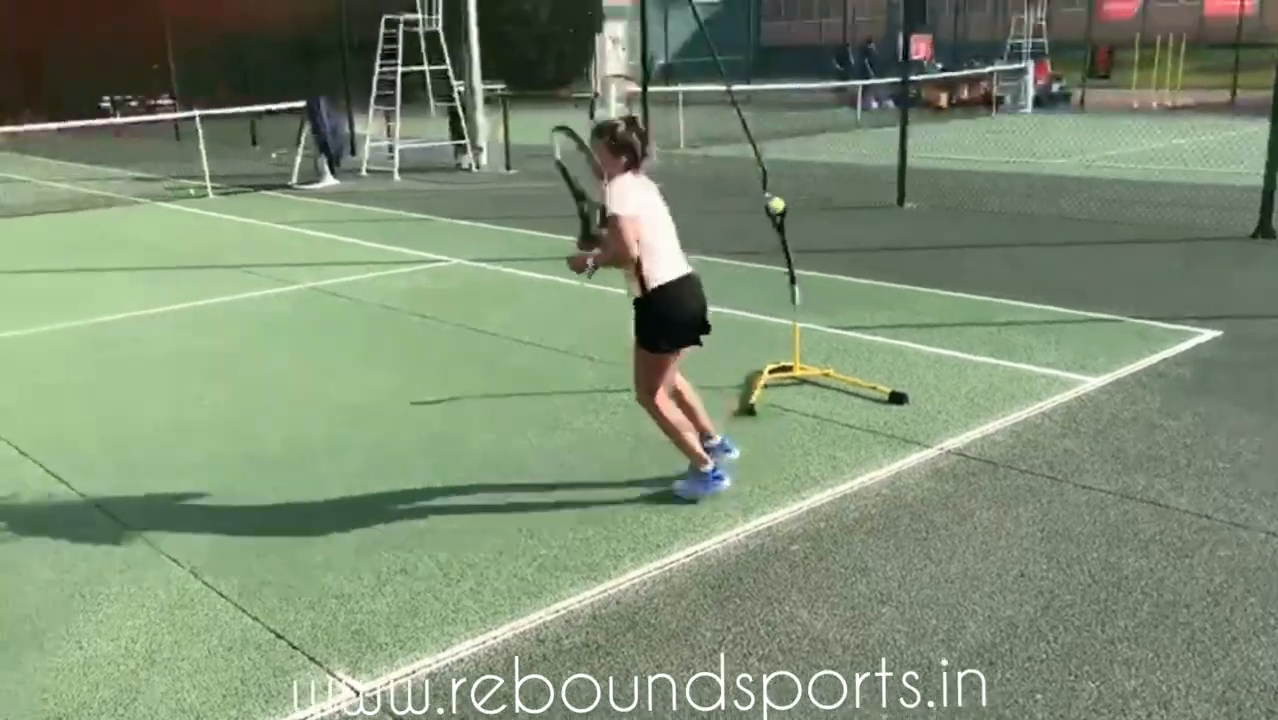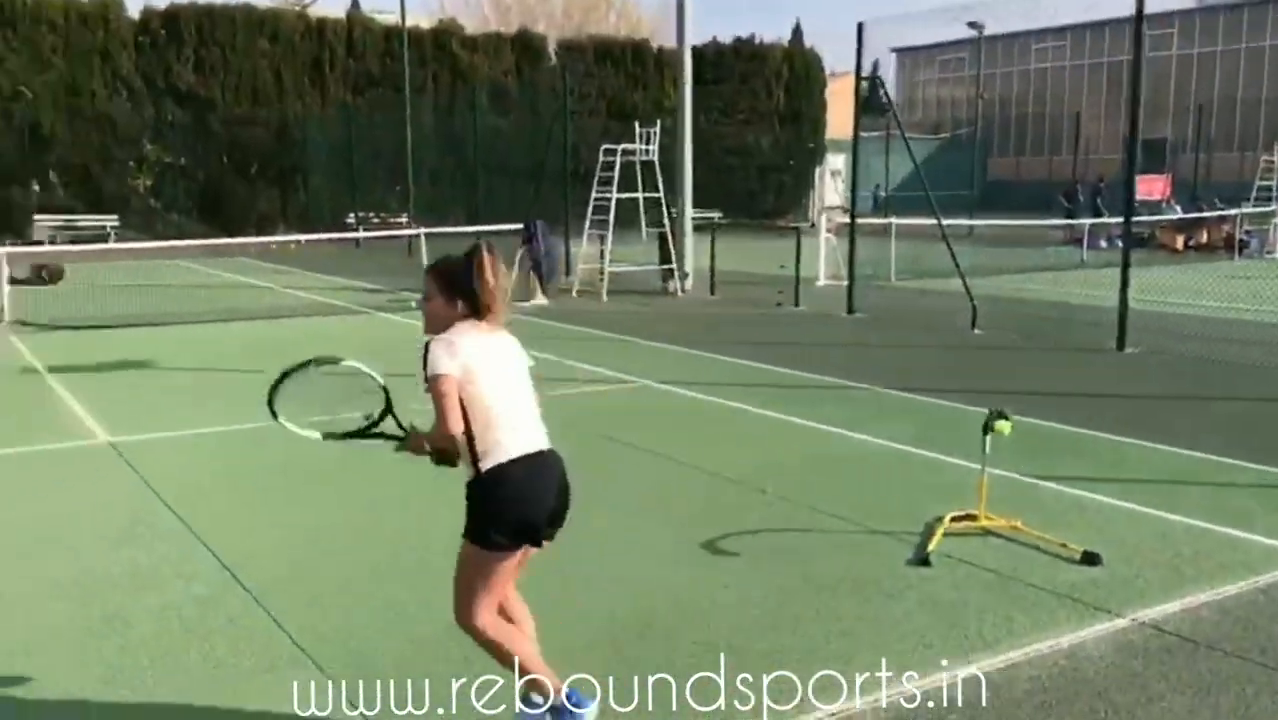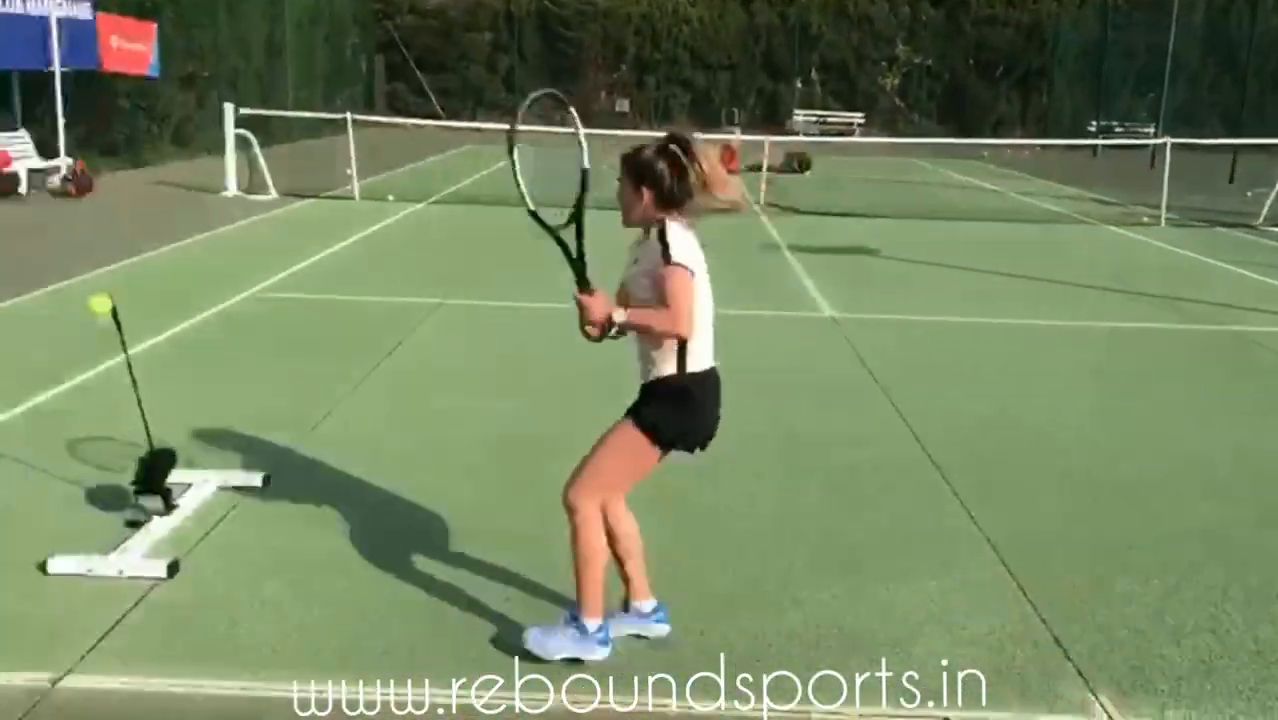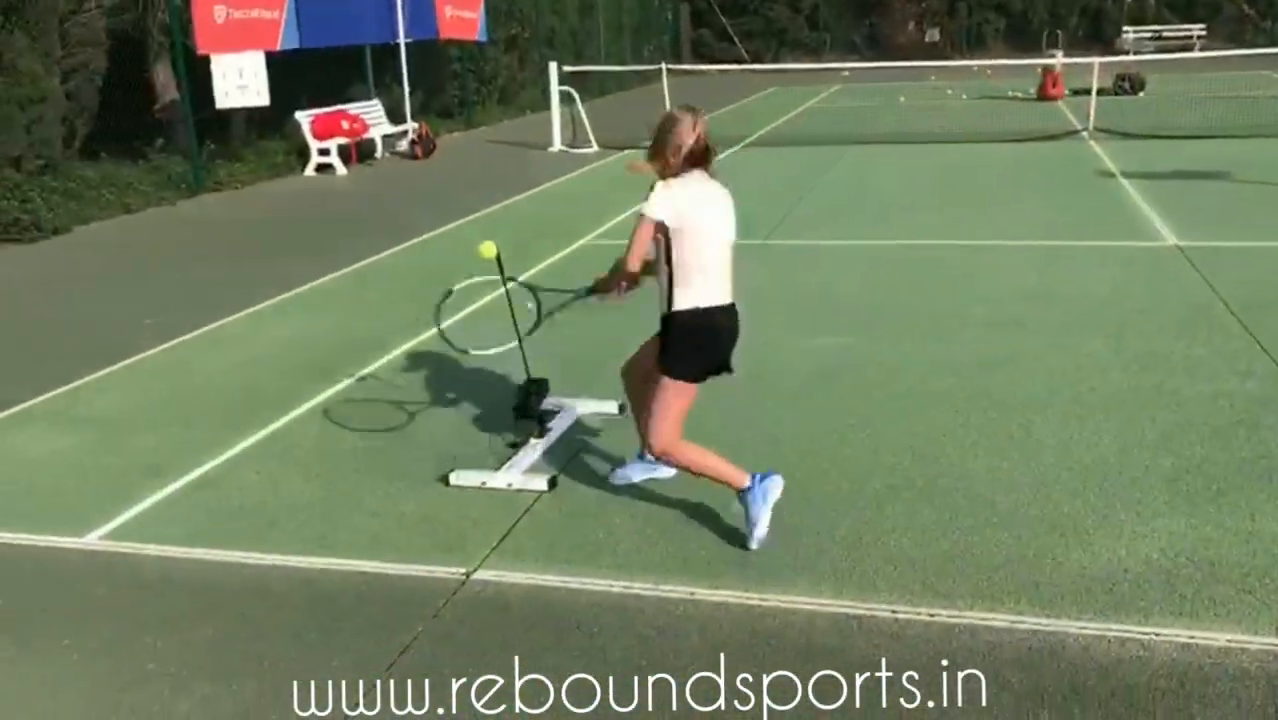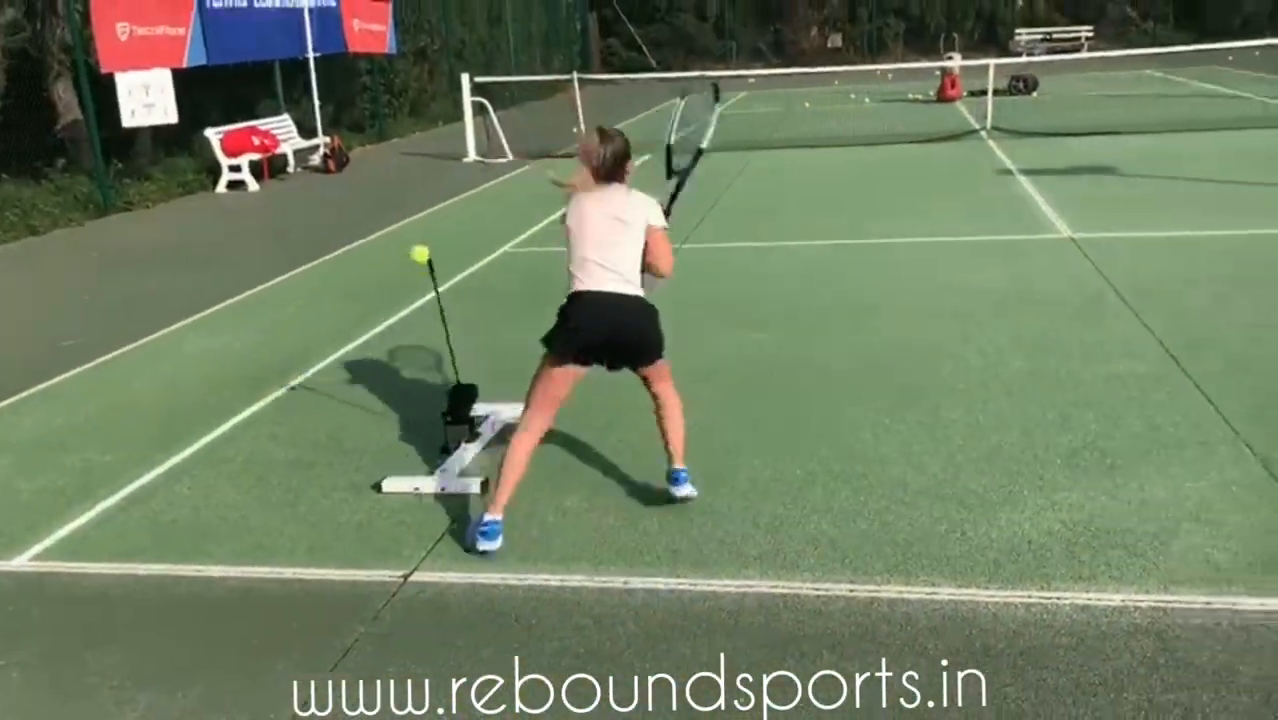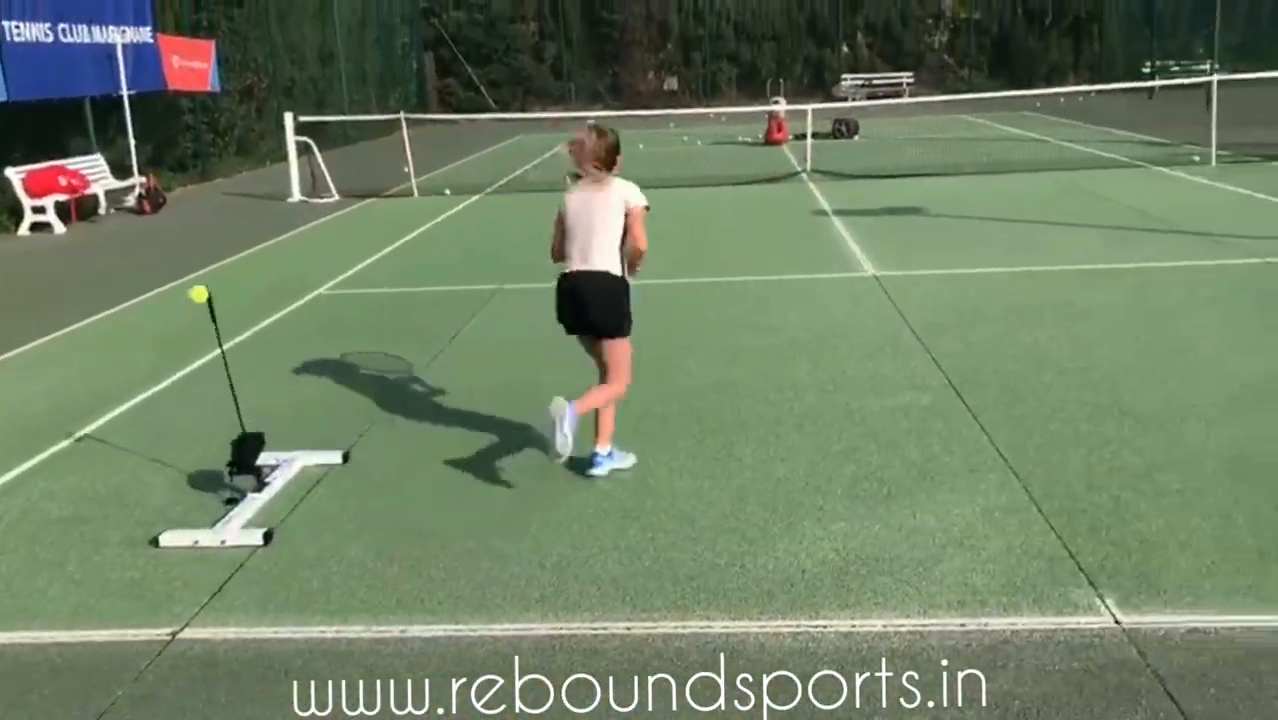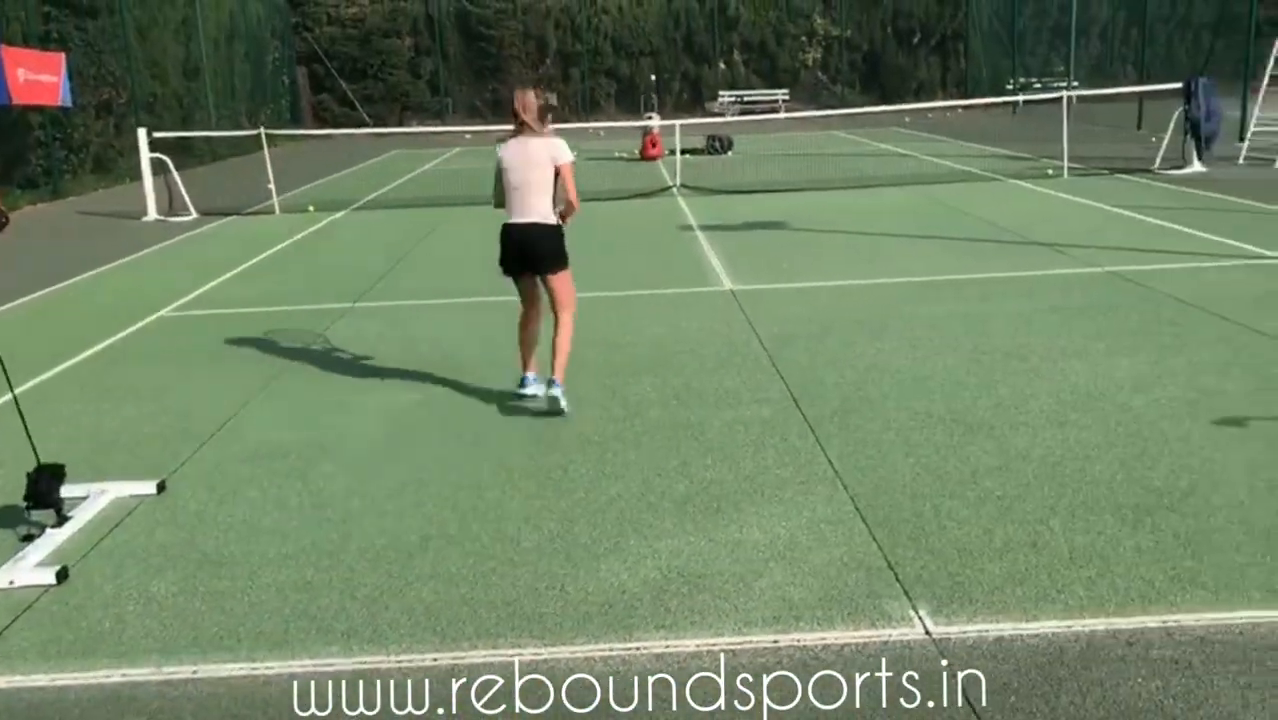
dt=0.5s
person 1, frame 1
left shoulder: (617, 190)
right shoulder: (641, 184)
left elbow: (626, 252)
left wrist: (589, 260)
right wrist: (599, 242)
left hip: (662, 301)
right hip: (687, 289)
left knee: (650, 394)
right knee: (666, 378)
left ankle: (706, 470)
right ankle: (714, 442)
person 1, frame 2
left shoulder: (445, 347)
right shoulder: (505, 340)
left elbow: (451, 430)
left wrist: (423, 441)
right wrist: (441, 443)
left hip: (507, 487)
right hip: (547, 473)
left knee: (473, 616)
right knee: (498, 596)
person 1, frame 3
left shoulder: (668, 240)
right shoulder: (662, 238)
left elbow: (680, 323)
right elbow: (649, 312)
left wrist: (615, 314)
right wrist: (605, 314)
left hip: (679, 395)
right hip: (680, 390)
left knee: (580, 495)
right knee: (604, 492)
left ankle: (590, 628)
right ankle: (644, 608)
person 1, frame 4
left shoulder: (665, 194)
right shoulder: (719, 193)
left elbow: (633, 264)
left wrist: (614, 281)
left hip: (695, 325)
right hip: (718, 316)
left knee: (661, 438)
right knee: (634, 373)
left ankle: (752, 485)
right ankle: (652, 460)
person 1, frame 5
left shoulder: (578, 204)
right shoulder: (646, 205)
right elbow: (663, 268)
left hip: (583, 312)
right hip: (633, 314)
left knee: (534, 422)
right knee: (664, 389)
left ankle: (491, 521)
right ankle: (678, 475)
person 1, frame 6
left shoulder: (570, 194)
right shoulder: (628, 191)
left elbow: (556, 253)
right elbow: (639, 246)
right wrist: (632, 264)
left hip: (571, 287)
right hip: (607, 288)
left knee: (609, 370)
right knee: (617, 383)
left ankle: (603, 453)
right ankle: (570, 410)
person 1, frame 7
left shoulder: (505, 150)
right shoulder: (556, 146)
left elbow: (498, 201)
right elbow: (572, 200)
right wrist: (562, 214)
left hip: (512, 236)
right hip: (545, 234)
left knee: (530, 307)
right knee: (564, 313)
left ankle: (527, 378)
right ankle: (557, 383)
